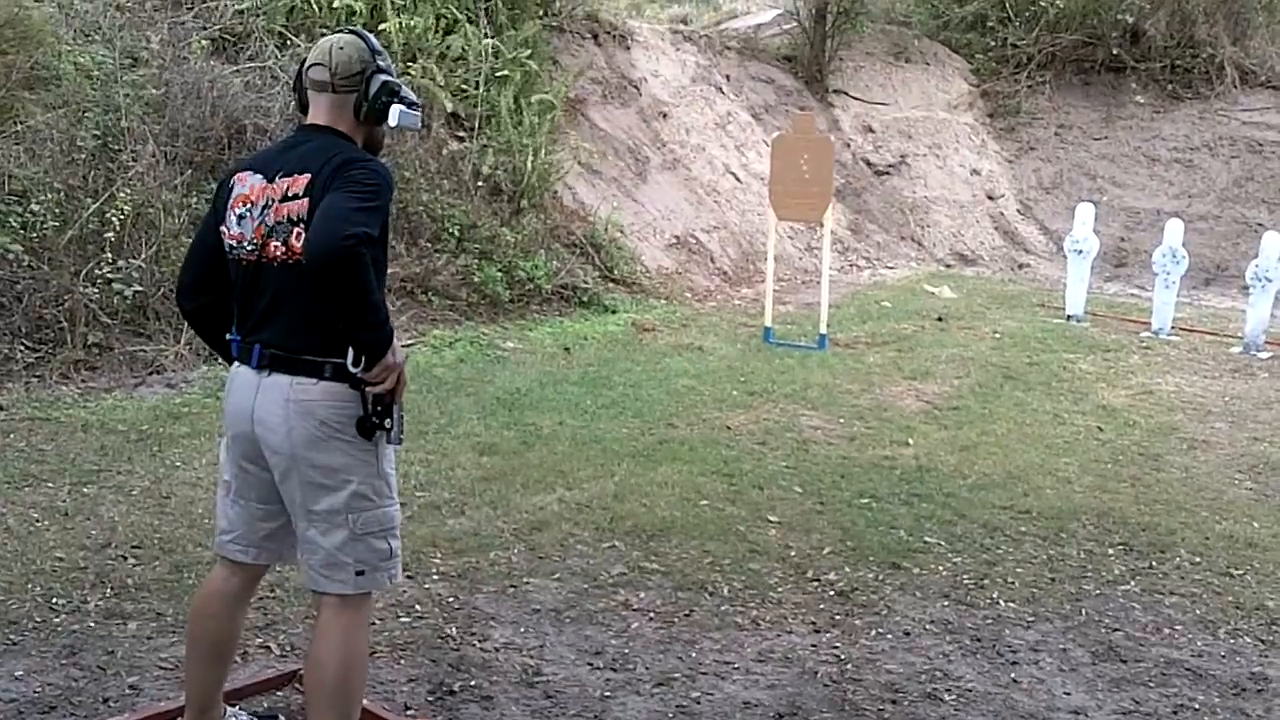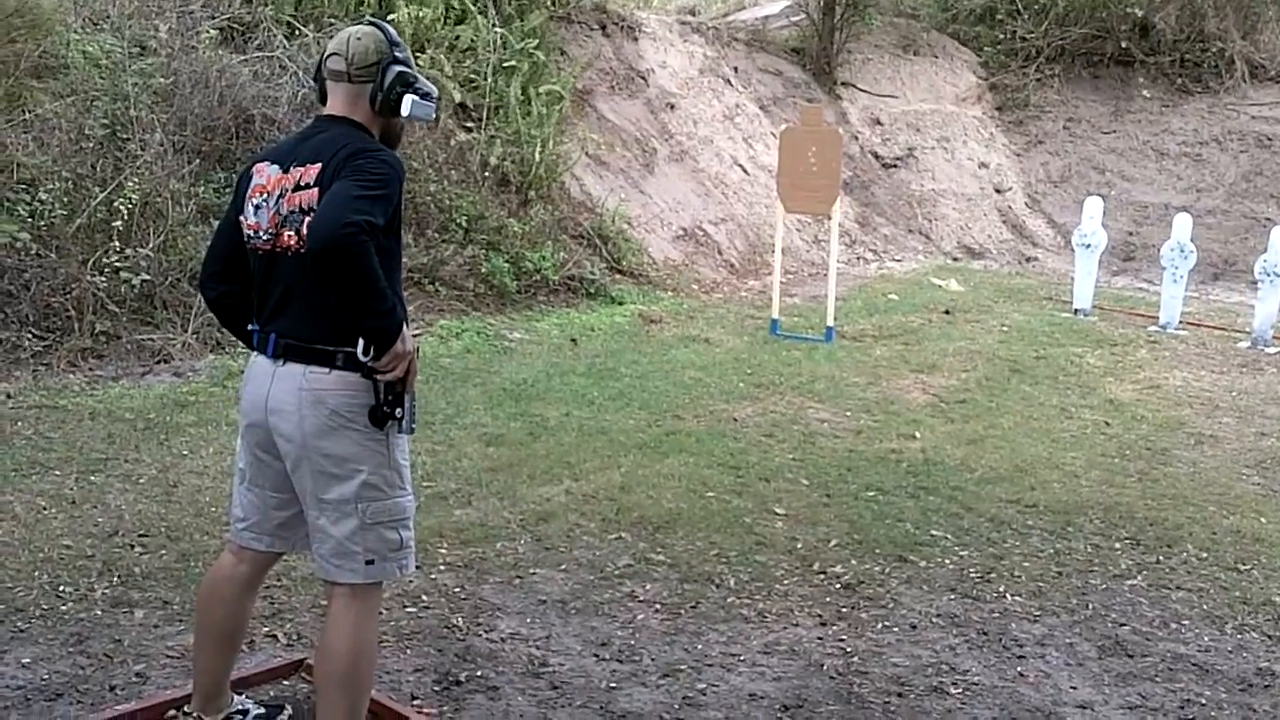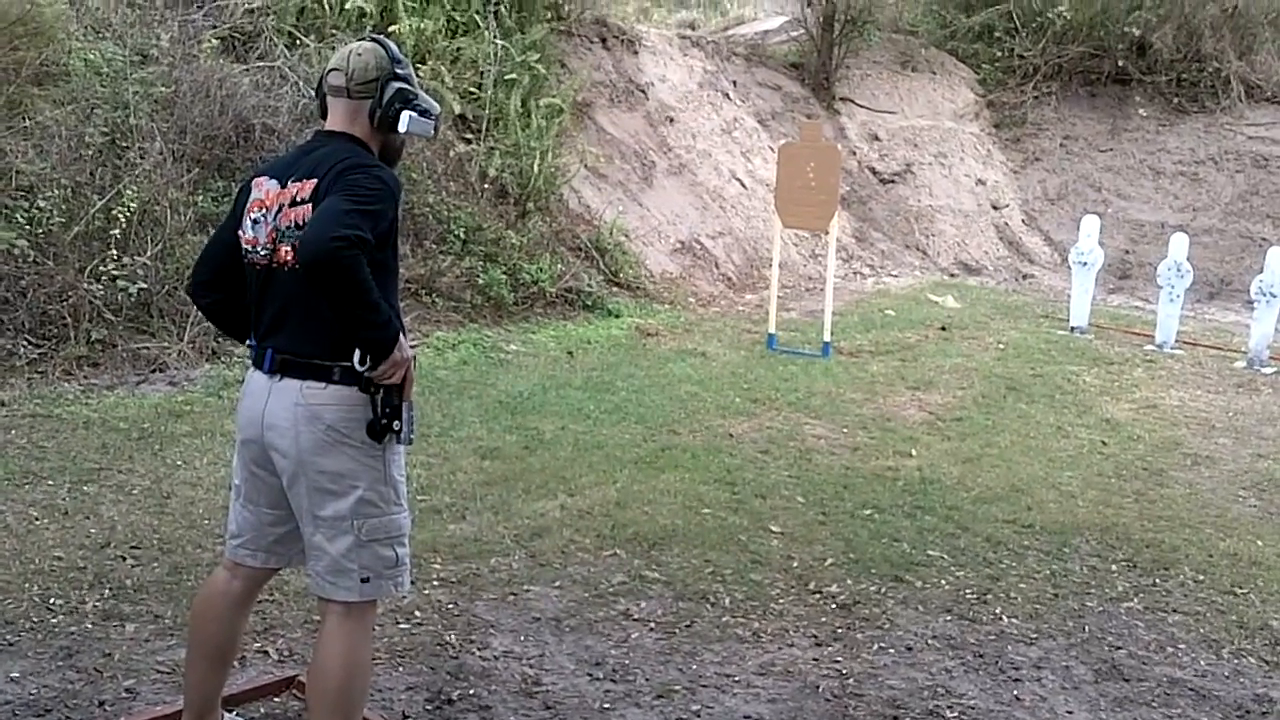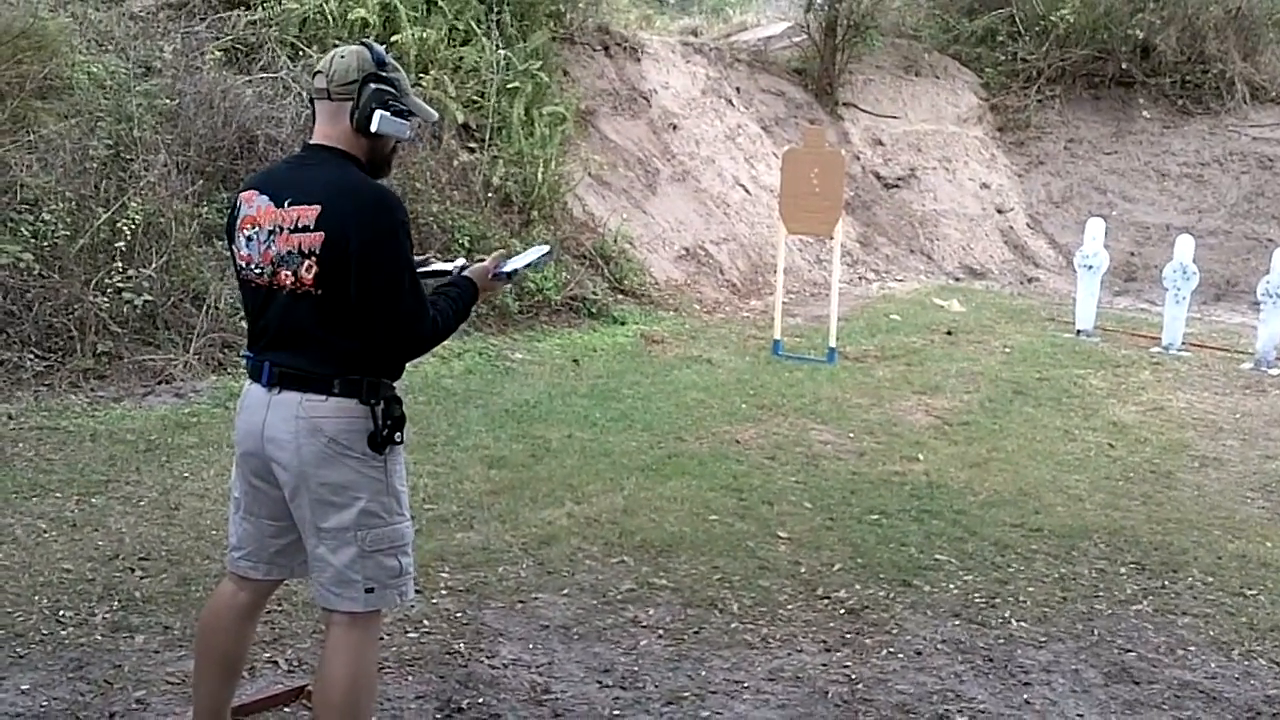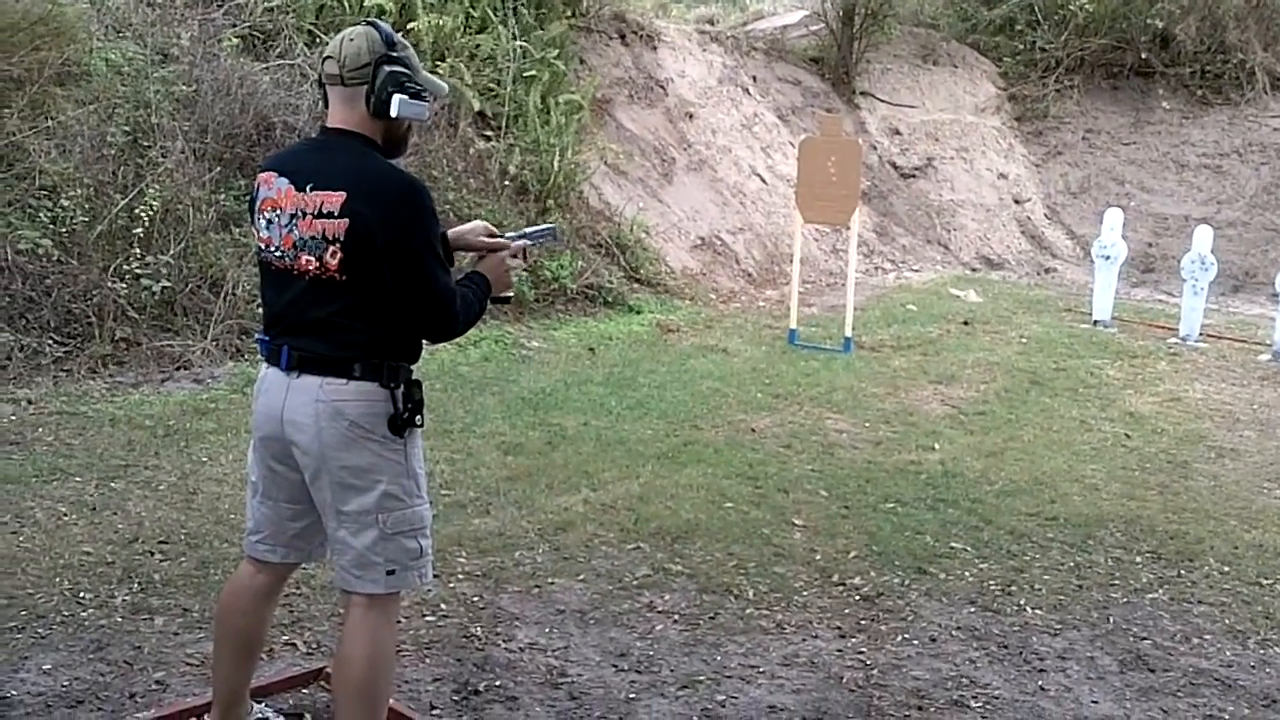
dt=0.7s
person 1, frame 1
left shoulder: (244, 176)
right shoulder: (360, 171)
left elbow: (195, 292)
right elbow: (336, 250)
left wrist: (249, 356)
right wrist: (379, 344)
left hip: (247, 393)
right hip: (325, 405)
left knee: (236, 564)
right knee: (345, 595)
person 1, frame 2
left shoulder: (265, 165)
right shoulder: (372, 162)
left elbow: (218, 280)
right elbow: (338, 238)
right wrist: (390, 329)
left hip: (264, 380)
right hip: (338, 394)
left knee: (247, 550)
right knee: (355, 584)
person 1, frame 3
left shoulder: (266, 178)
right shoulder: (367, 176)
left elbow: (208, 285)
right elbow: (328, 250)
right wrist: (385, 334)
left hip: (262, 394)
right hip: (335, 409)
left knee: (241, 566)
right knee: (350, 601)
person 1, frame 4
left shoulder: (253, 193)
right shoulder: (369, 203)
right elbow: (405, 334)
right wrist: (467, 287)
left hip: (260, 406)
right hip: (339, 424)
left knee: (245, 579)
right knee: (355, 608)
person 1, frame 5
left shoulder: (274, 174)
right shoulder: (393, 190)
right elbow: (436, 319)
left wrist: (445, 241)
right wrist: (483, 282)
left hip: (278, 389)
right hip: (355, 405)
left knee: (264, 562)
right knee: (374, 595)
